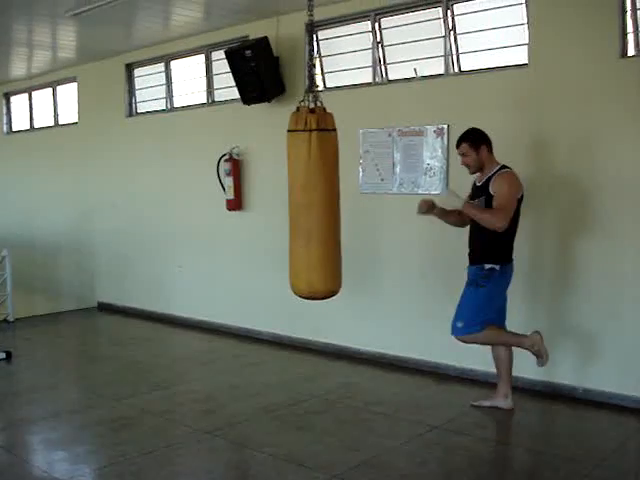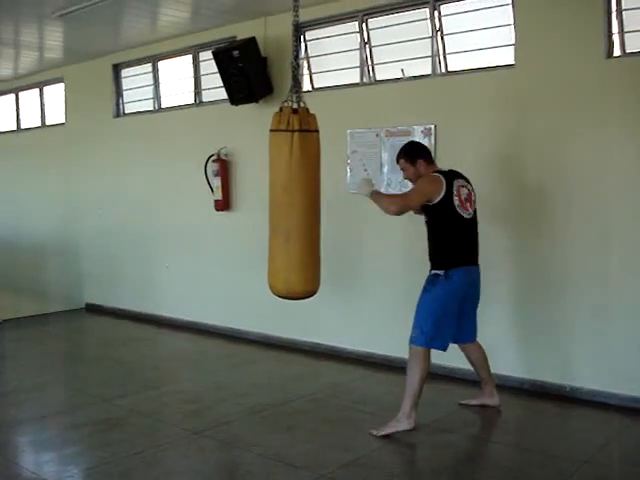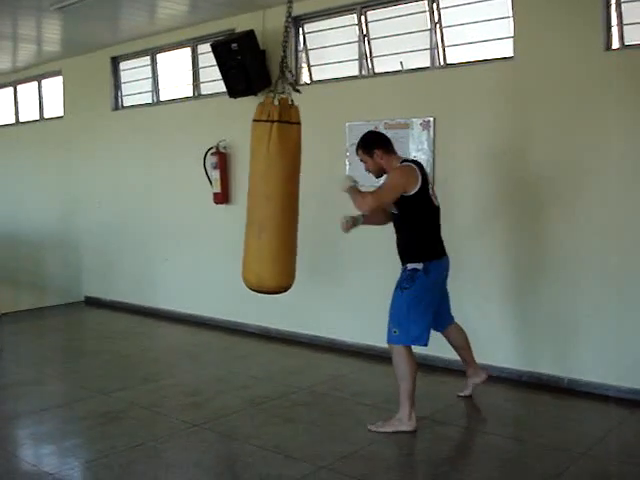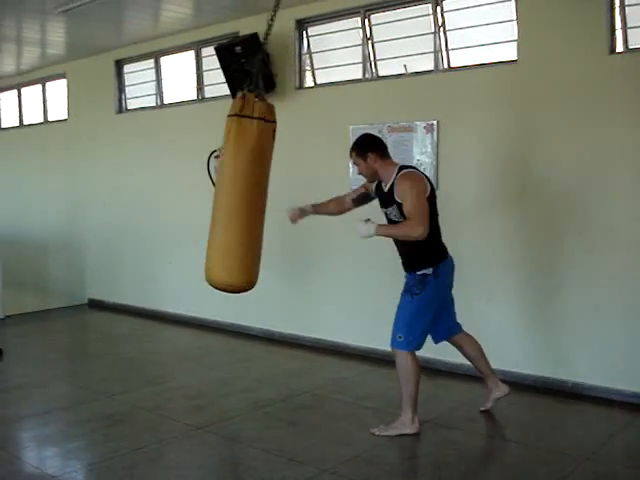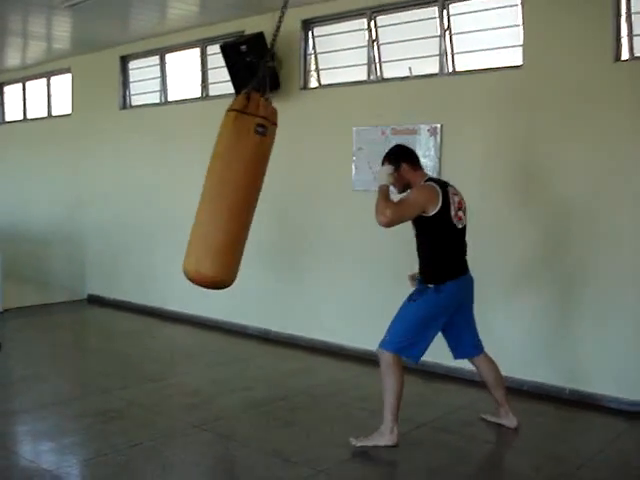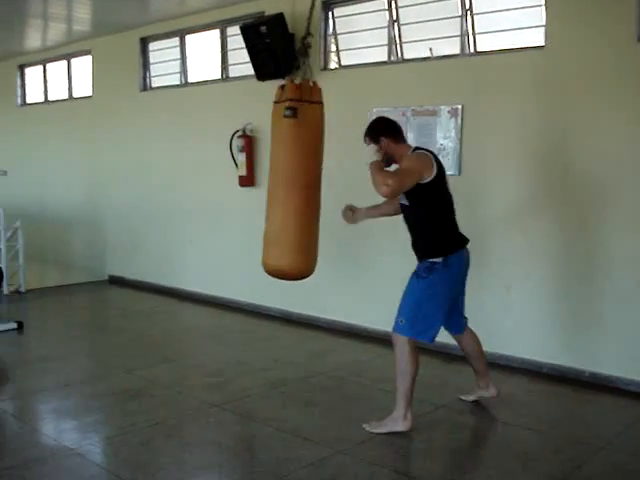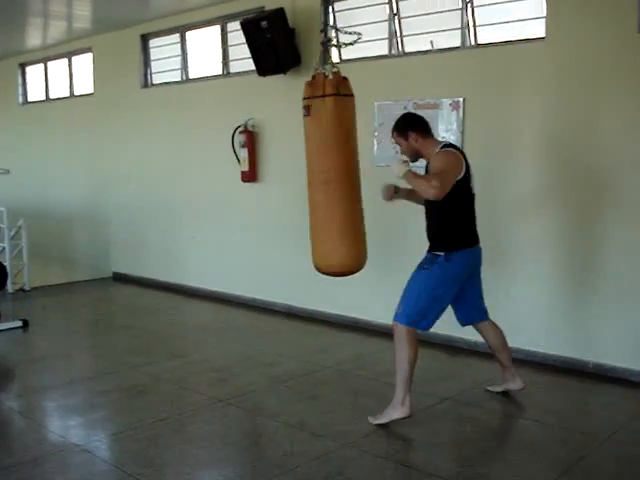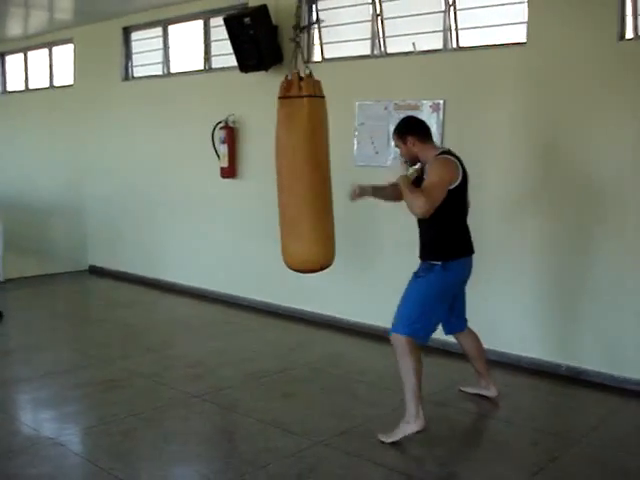
dt=0.4s
person 1, frame 1
left shoulder: (505, 179)
right shoulder: (480, 181)
left elbow: (499, 222)
right elbow: (462, 220)
left wrist: (464, 203)
right wrist: (437, 210)
left hip: (492, 268)
right hip: (480, 267)
left knee: (464, 330)
right knee: (491, 329)
left ankle: (528, 341)
right ankle: (504, 394)
person 1, frame 2
left shoulder: (432, 183)
right shoulder: (459, 181)
left elbow: (394, 207)
left wrist: (371, 191)
right wrist: (419, 206)
left hip: (446, 275)
right hip: (469, 271)
left knee: (419, 344)
right knee: (465, 337)
left ankle: (406, 416)
right ankle: (489, 393)
person 1, frame 3
left shoulder: (405, 173)
right shoulder: (400, 176)
left elbow: (367, 205)
right elbow: (387, 214)
left wrist: (350, 188)
right wrist: (357, 220)
left hip: (420, 268)
right hip: (433, 263)
left knee: (398, 340)
right knee: (444, 322)
left ankle: (406, 417)
right ankle: (474, 372)
person 1, frame 4
left shoulder: (409, 180)
right shoulder: (381, 184)
left elbow: (419, 229)
right elbow: (345, 202)
left wrist: (375, 229)
right wrist: (308, 209)
left hip: (428, 272)
right hip: (436, 268)
left knee: (402, 345)
right knee: (453, 332)
left ankle: (408, 419)
right ankle: (494, 385)
person 1, frame 5
left shoulder: (425, 192)
right shoulder: (448, 190)
left elbow: (385, 218)
left wrist: (383, 186)
left hip: (438, 288)
right hip: (459, 283)
left knee: (388, 352)
right knee: (474, 351)
left ankle: (388, 431)
right ankle: (505, 413)
person 1, frame 6
left shoulder: (419, 159)
right shoulder: (410, 165)
left elbow: (388, 188)
right elbow: (398, 202)
left wrist: (375, 162)
right wrist: (362, 214)
left hip: (439, 262)
right hip: (451, 257)
left knee: (403, 335)
right knee: (458, 326)
left ankle: (401, 416)
right ankle: (485, 384)
person 1, frame 7
left shoulder: (447, 157)
right shoulder: (442, 158)
left elbow: (434, 190)
left wrist: (404, 171)
right wrist: (398, 191)
left hip: (447, 257)
right hip: (467, 252)
left knee: (403, 325)
right knee: (479, 318)
left ankle: (400, 403)
right ankle: (511, 377)
person 1, frame 8
left shoulder: (444, 164)
right shoulder: (431, 165)
left elbow: (422, 208)
right elbow: (400, 192)
left wrist: (404, 182)
right wrist: (368, 189)
left hip: (442, 265)
right hip: (457, 261)
left knee: (401, 336)
right knee: (459, 327)
left ankle: (413, 416)
right ankle: (487, 384)
